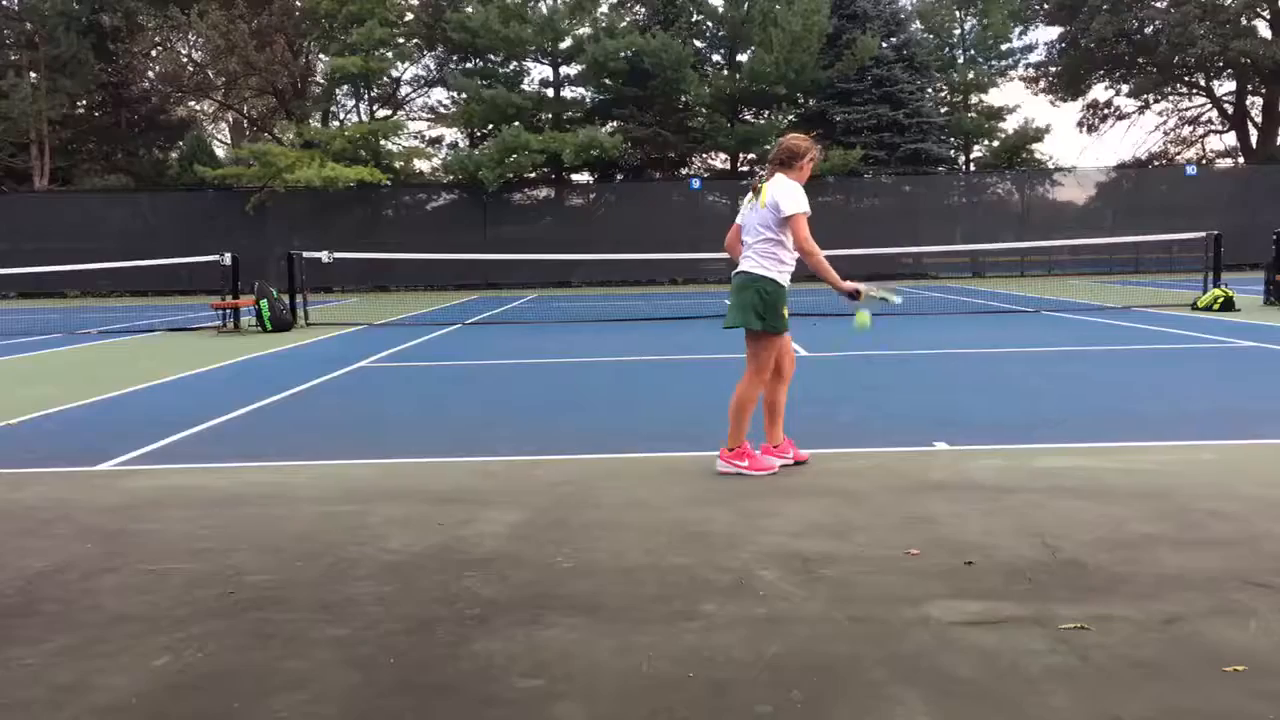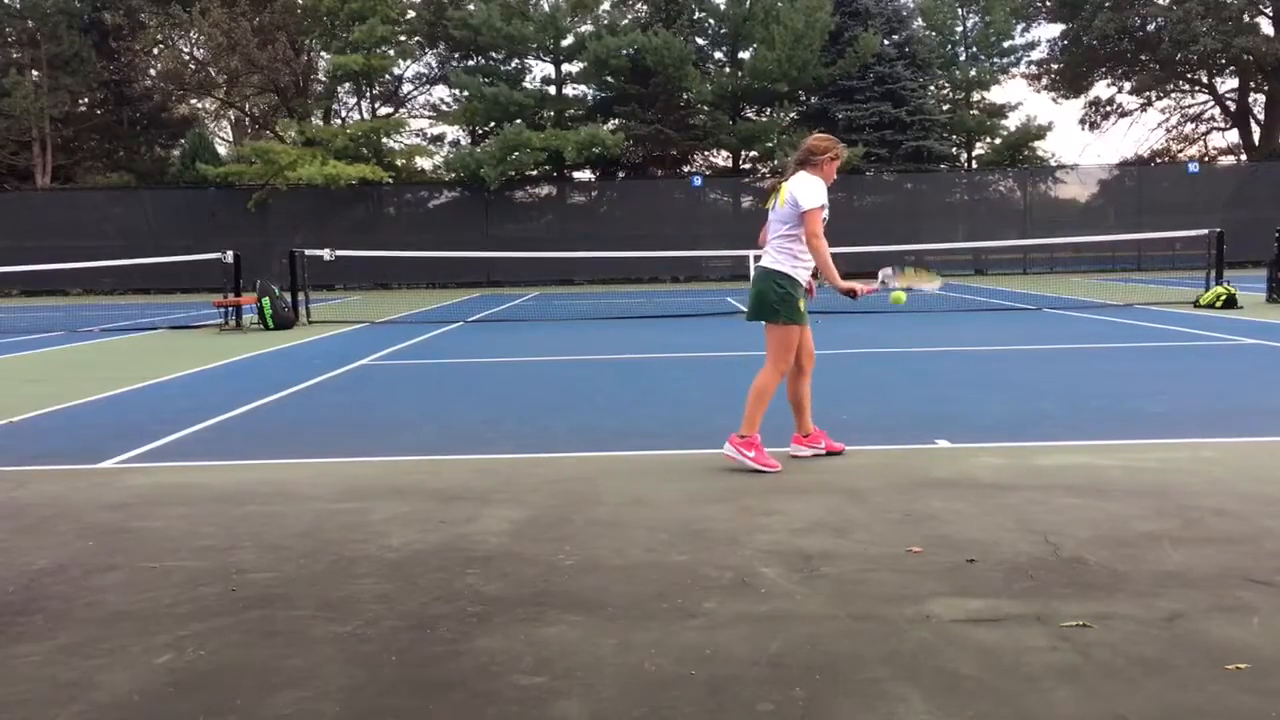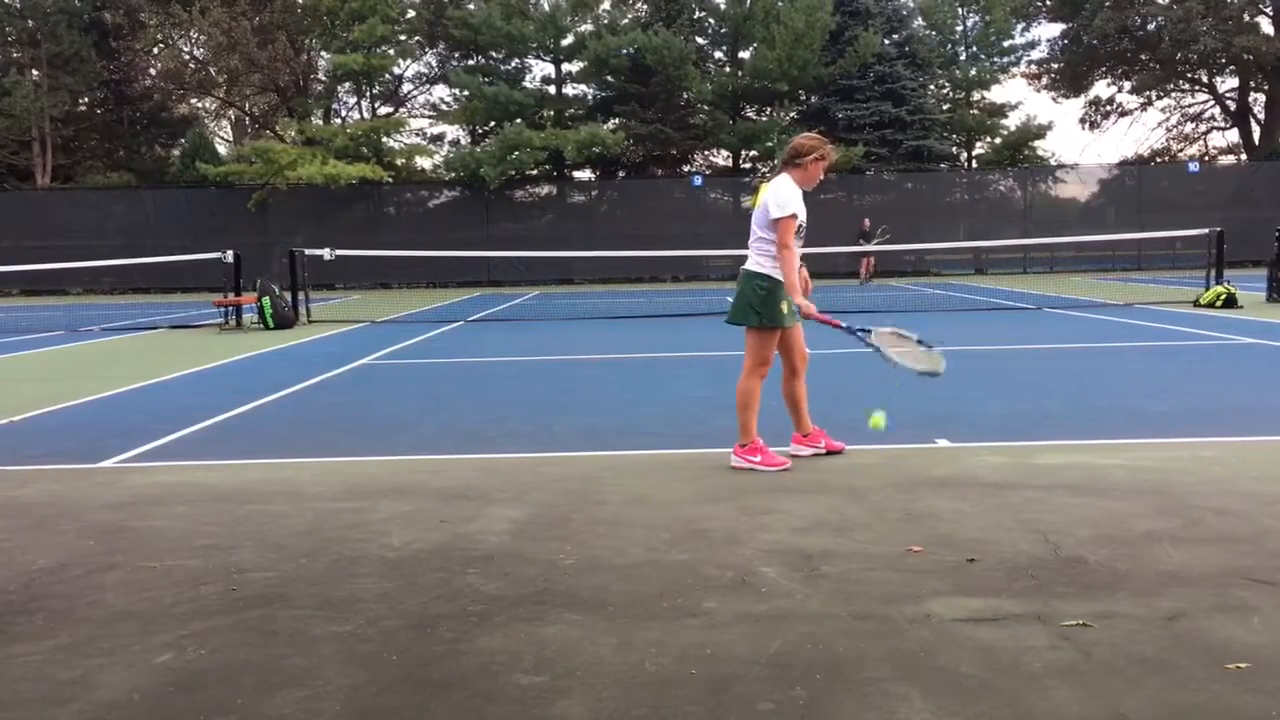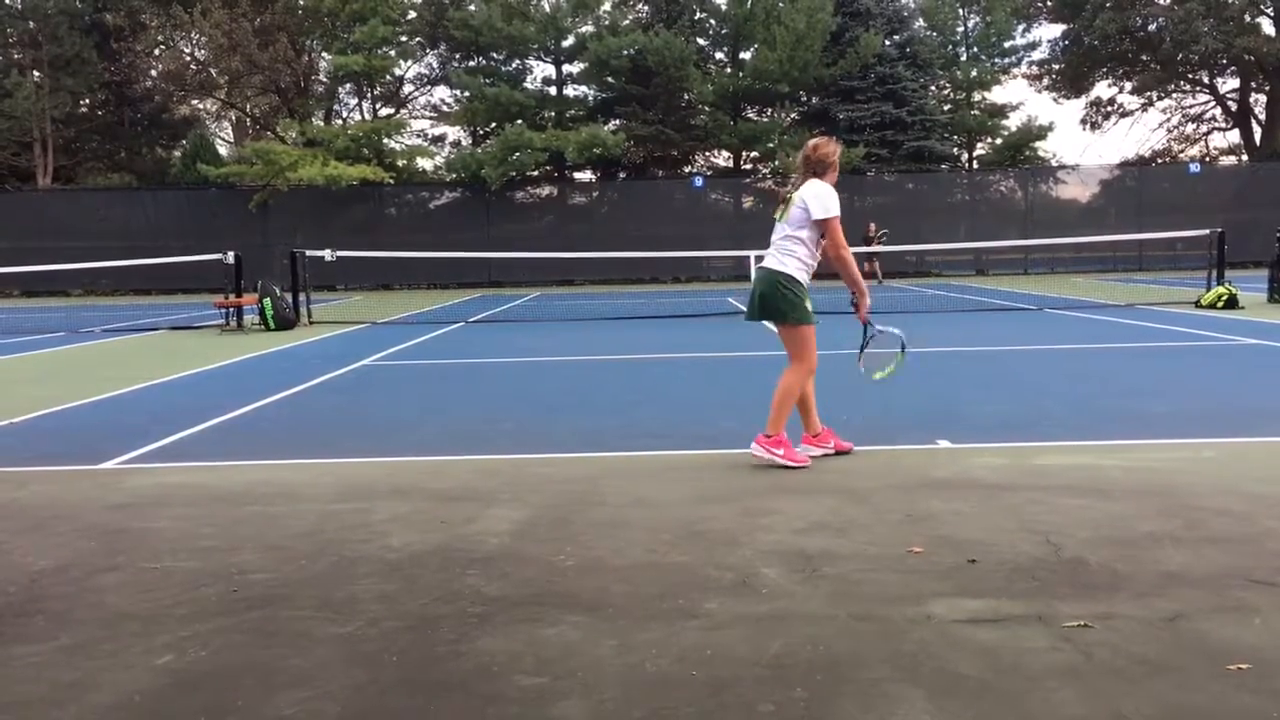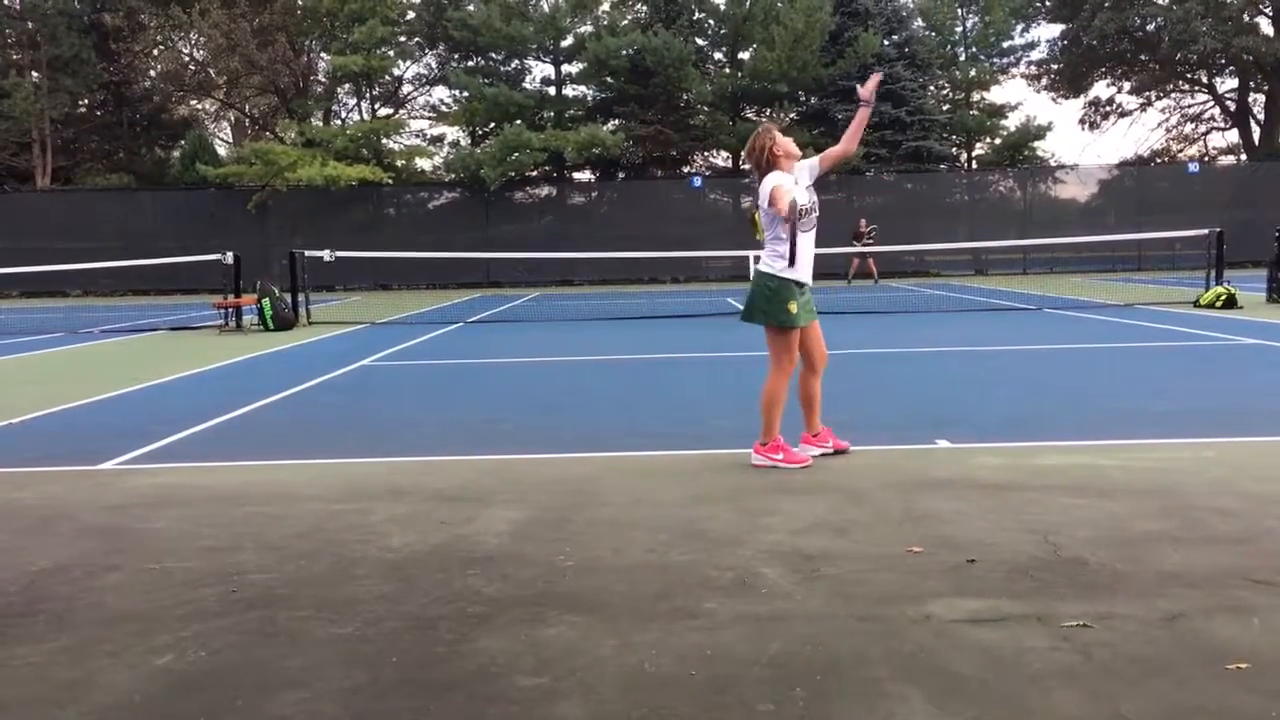
dt=1s
person 1, frame 1
left shoulder: (759, 191)
right shoulder: (789, 189)
left elbow: (731, 242)
right elbow: (805, 246)
right wrist: (840, 283)
left hip: (750, 281)
right hip: (765, 286)
left knee: (783, 367)
right knee: (758, 373)
left ankle: (776, 445)
right ankle: (733, 452)
person 1, frame 2
left shoulder: (789, 187)
right shoulder: (811, 185)
left elbow: (765, 238)
right elbow: (814, 238)
right wrist: (837, 282)
left hip: (779, 279)
right hip: (782, 282)
left knee: (804, 361)
right knee: (777, 365)
left ankle: (806, 436)
right ankle: (744, 439)
person 1, frame 3
left shoulder: (786, 188)
right shoulder: (785, 190)
right elbow: (784, 247)
left wrist: (800, 270)
right wrist: (797, 295)
left hip: (774, 286)
right hip: (764, 284)
left knee: (797, 360)
right knee: (757, 368)
left ankle: (805, 436)
right ankle: (746, 447)
person 1, frame 4
left shoulder: (802, 191)
right shoulder: (823, 192)
left elbow: (823, 247)
right elbow: (838, 249)
left wrist: (852, 284)
right wrist: (862, 290)
left hip: (776, 278)
right hip: (784, 281)
left knee: (805, 363)
right knee: (802, 364)
left ankle: (815, 436)
right ankle: (771, 439)
person 1, frame 5
left shoulder: (802, 172)
right shoulder: (776, 181)
left elbow: (845, 146)
right elbow: (780, 203)
left wrist: (865, 105)
right wrist: (786, 213)
left hip: (798, 284)
right hip: (778, 283)
left knee: (816, 360)
right knee: (784, 366)
left ankle: (814, 435)
right ankle: (767, 446)
